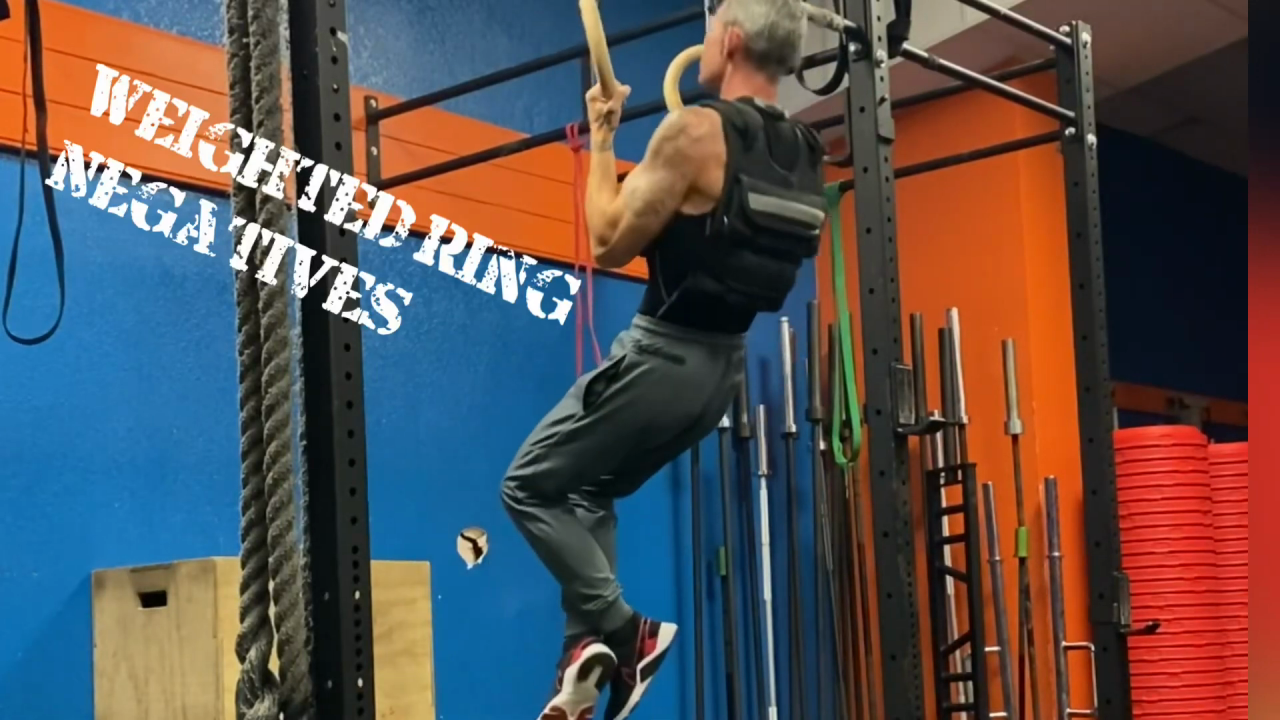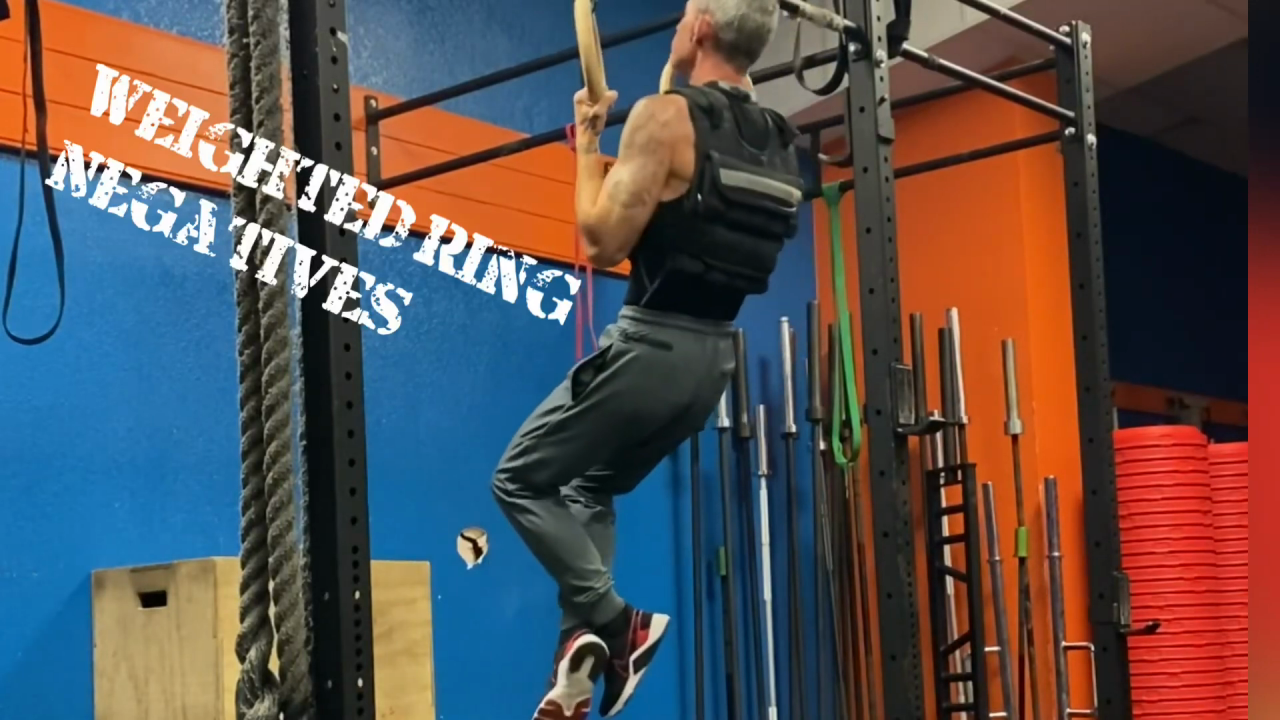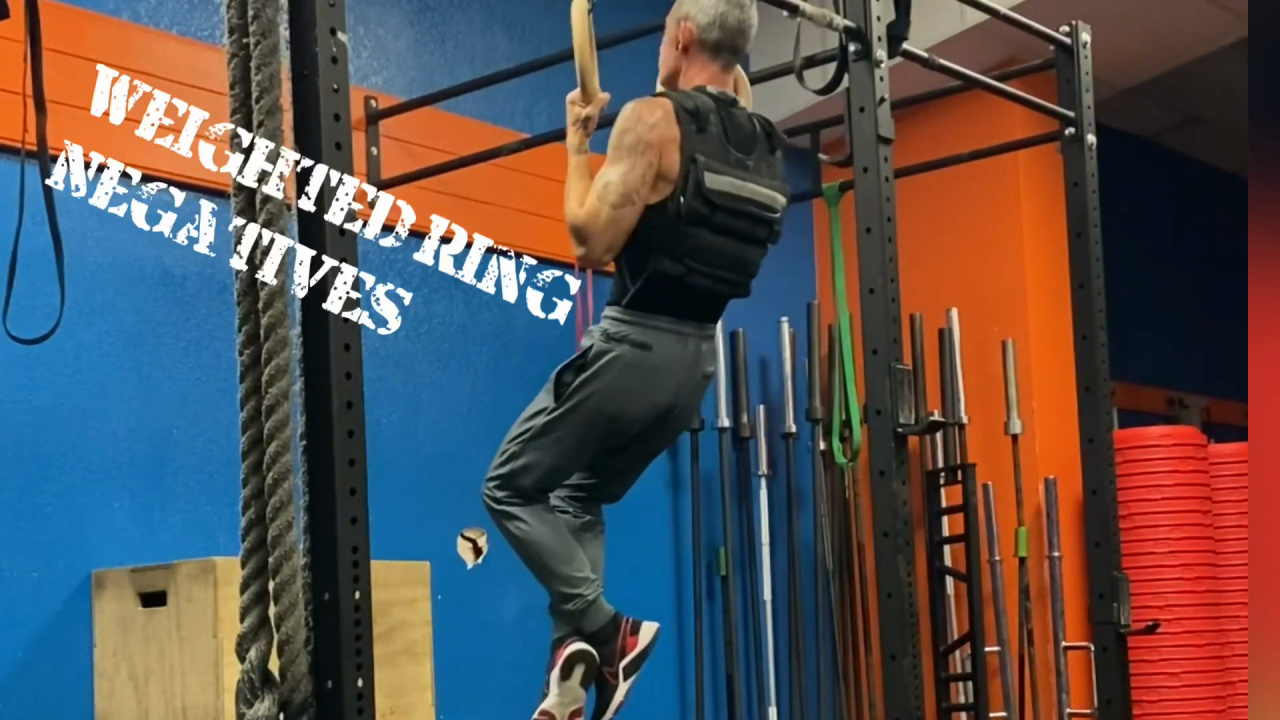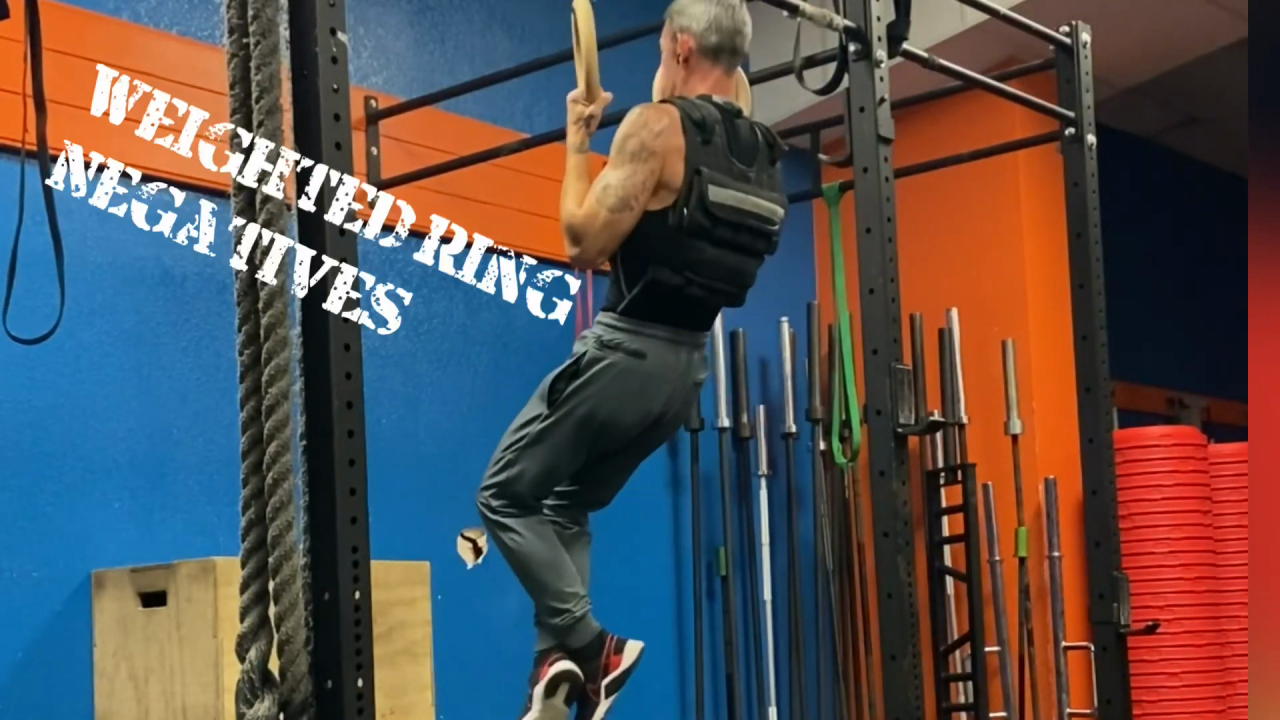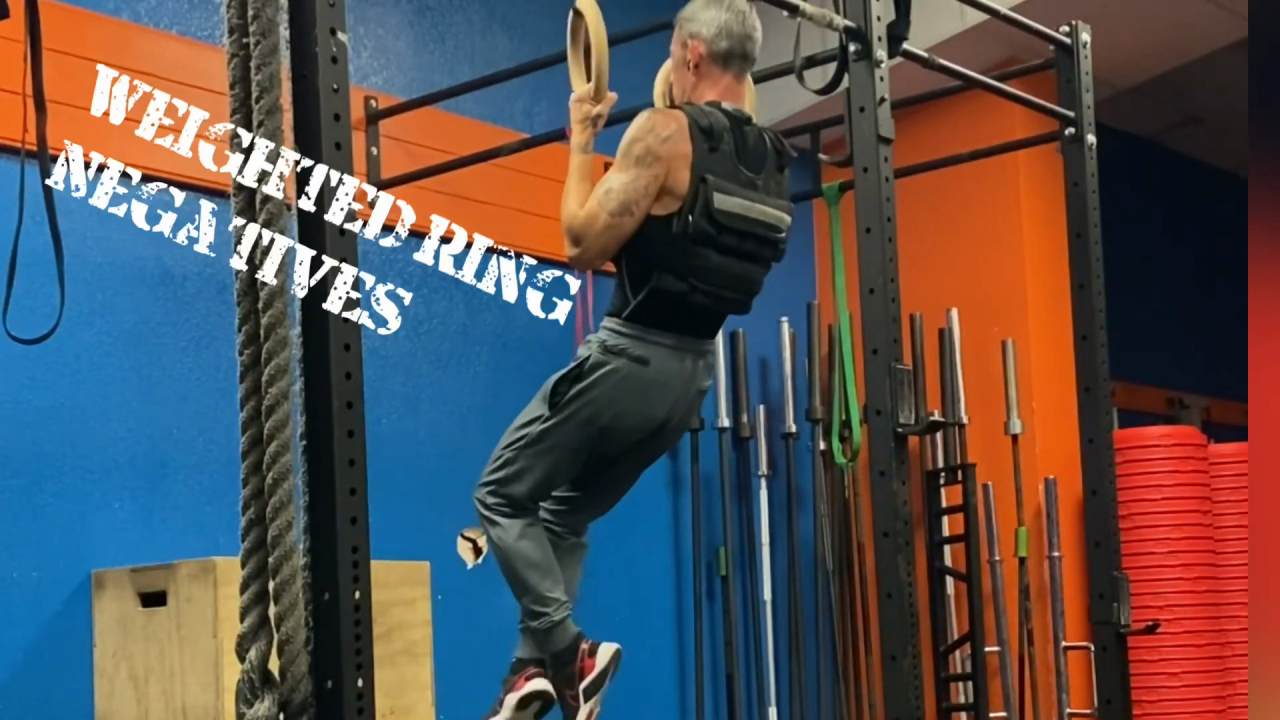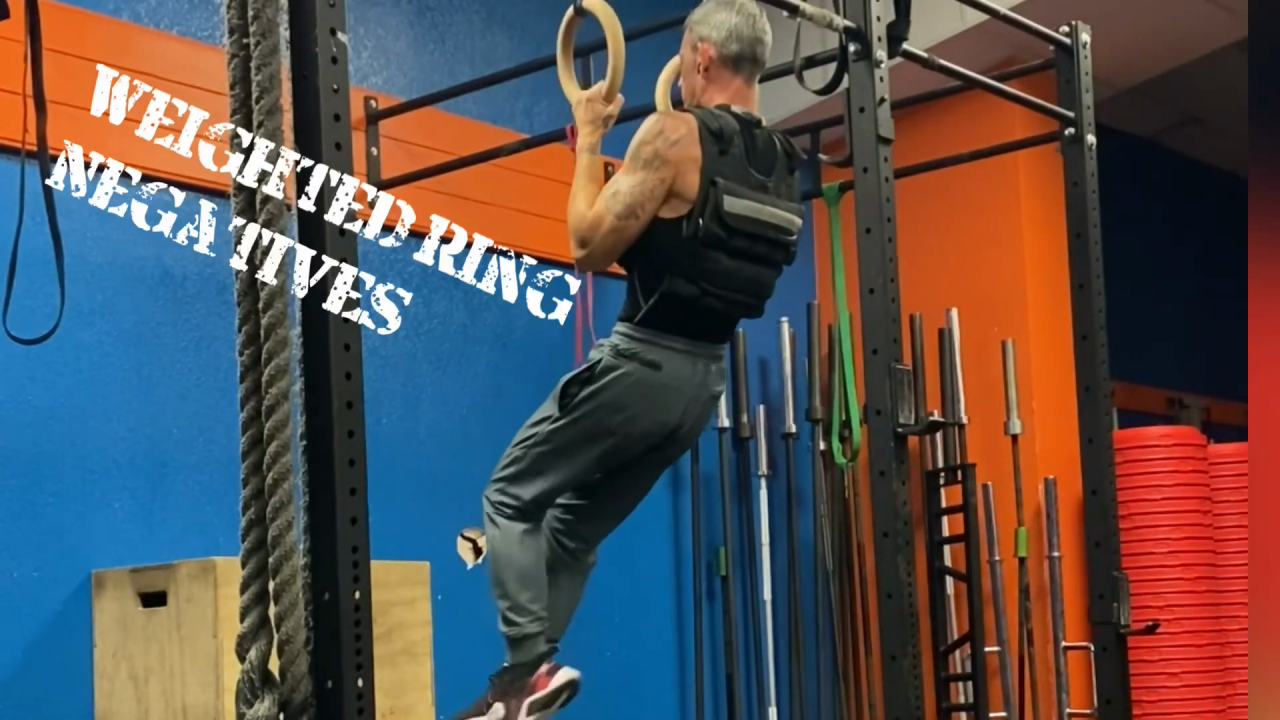
dt=0.2s
person 1, frame 1
left shoulder: (696, 130)
right shoulder: (804, 155)
left elbow: (608, 243)
left wrist: (600, 140)
left hip: (663, 356)
right hip: (721, 364)
left knee: (531, 487)
right knee: (589, 491)
left ankle: (623, 632)
right ankle: (588, 646)
person 1, frame 2
left shoulder: (665, 115)
right shoulder: (776, 140)
left elbow: (603, 243)
left wrist: (586, 142)
left hip: (651, 345)
right hip: (712, 353)
left knee: (522, 480)
right knee: (589, 487)
left ankle: (614, 625)
right ankle: (585, 638)
person 1, frame 3
left shoulder: (653, 118)
right shoulder: (762, 145)
left elbow: (592, 243)
left wrist: (577, 142)
left hip: (633, 346)
right hip: (694, 356)
left knee: (511, 488)
right knee: (578, 498)
left ankle: (602, 631)
right ankle: (580, 643)
person 1, frame 4
left shoulder: (657, 125)
right shoulder: (762, 155)
left elbow: (585, 243)
left wrist: (577, 141)
left hip: (624, 353)
right hip: (684, 364)
left knee: (505, 498)
right knee: (566, 505)
left ankle: (588, 646)
right ankle: (563, 657)
person 1, frame 5
left shoulder: (665, 131)
right shoulder: (770, 162)
left elbow: (583, 244)
left wrist: (581, 140)
left hip: (628, 358)
right hip: (690, 370)
left knee: (503, 497)
right knee: (565, 511)
left ankle: (565, 651)
person 1, frame 6
left shoulder: (675, 134)
right shoulder: (781, 166)
left elbow: (589, 245)
left wrist: (588, 139)
left hip: (641, 363)
right hip: (703, 376)
left knee: (512, 501)
right knee: (575, 523)
